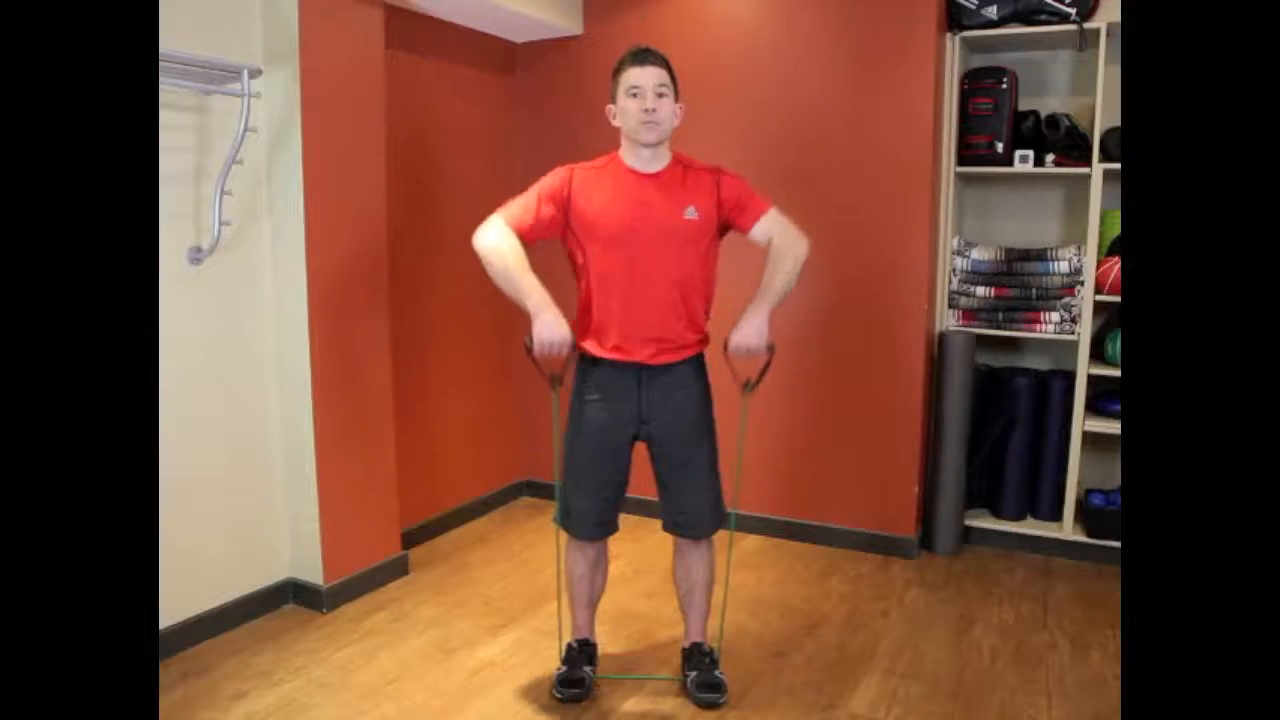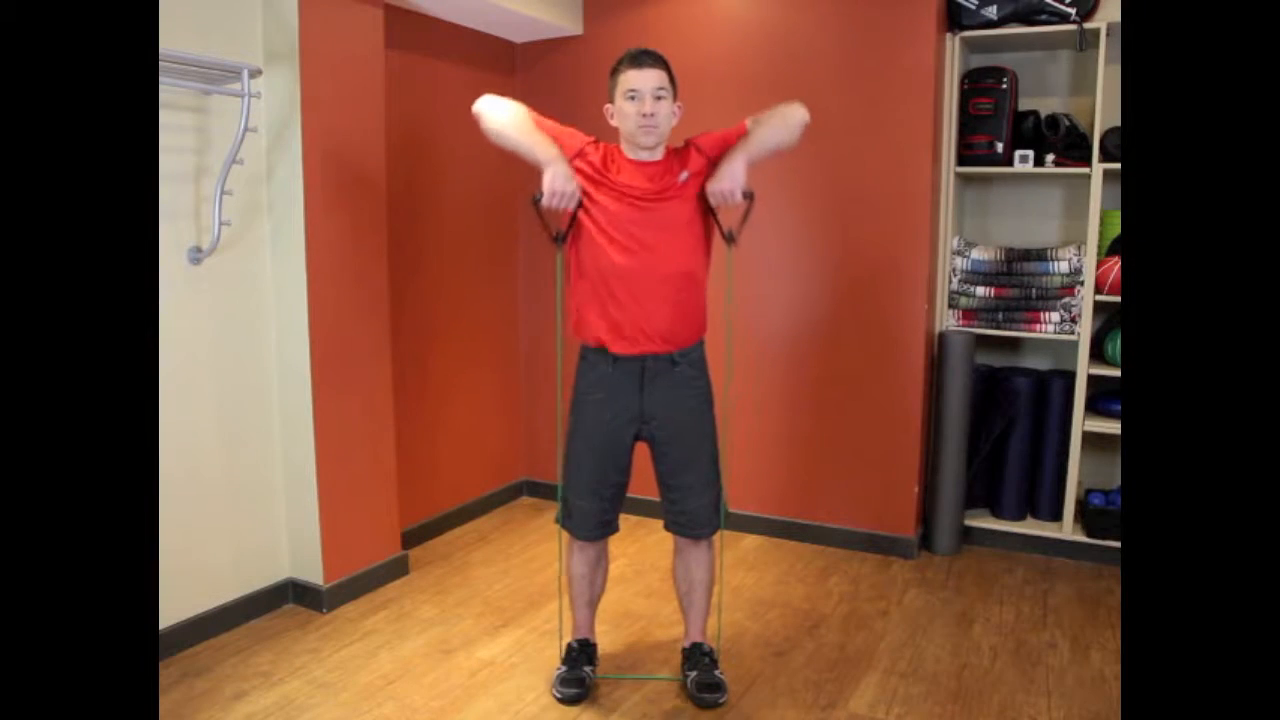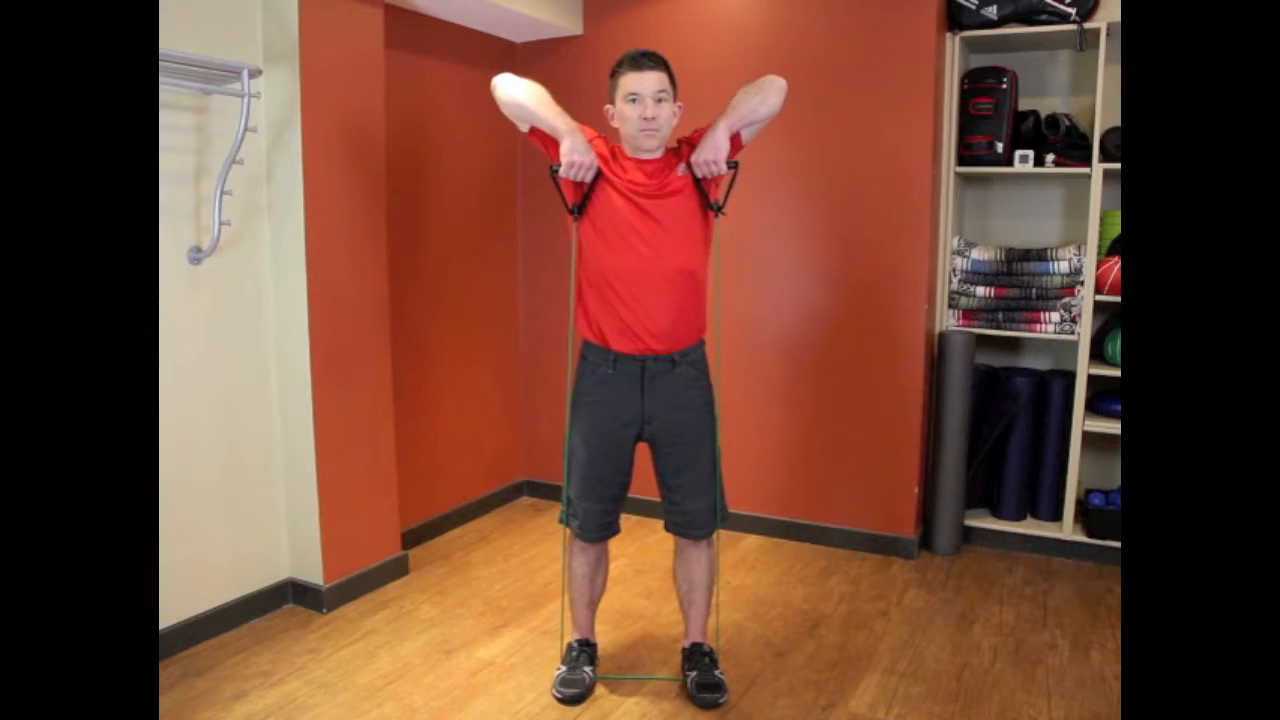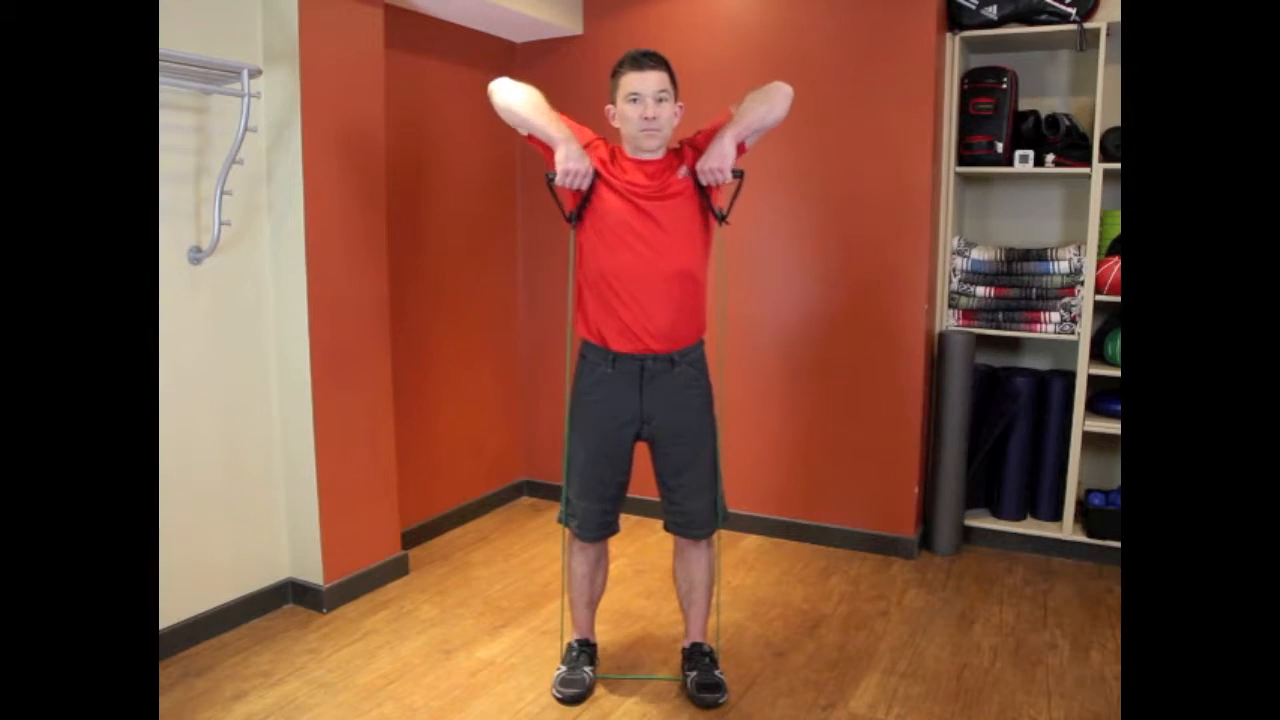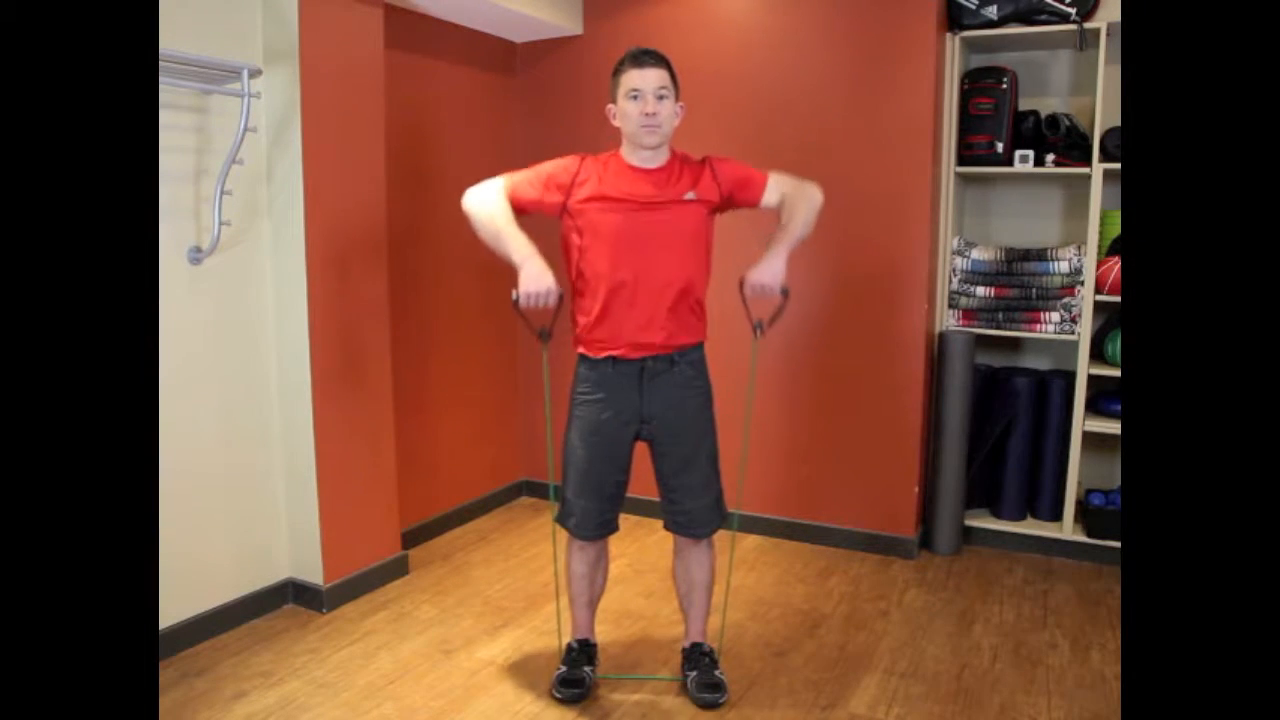
dt=0.4s
person 1, frame 1
left shoulder: (713, 185)
right shoulder: (575, 183)
left elbow: (791, 243)
right elbow: (491, 237)
left wrist: (759, 312)
right wrist: (541, 308)
left hip: (681, 380)
right hip: (599, 378)
left knee: (694, 525)
right knee: (585, 524)
left ankle: (696, 650)
right ankle: (581, 645)
person 1, frame 2
left shoulder: (701, 163)
right shoulder: (582, 162)
left elbow: (793, 117)
right elbow: (489, 109)
left wrist: (738, 161)
right wrist: (549, 160)
left hip: (681, 373)
right hip: (602, 373)
left knee: (695, 522)
right knee: (586, 522)
left ankle: (697, 649)
right ankle: (581, 645)
person 1, frame 3
left shoulder: (696, 162)
right shoulder: (590, 162)
left elbow: (773, 88)
right elbow: (506, 86)
left wrist: (719, 132)
right wrist: (568, 135)
left hip: (682, 372)
right hip: (605, 371)
left knee: (695, 523)
right knee: (588, 522)
left ankle: (697, 648)
right ankle: (582, 645)
person 1, frame 4
left shoulder: (697, 161)
right shoulder: (589, 161)
left elbow: (778, 95)
right elbow: (504, 91)
left wrist: (726, 138)
right wrist: (563, 141)
left hip: (681, 371)
right hip: (604, 371)
left knee: (695, 523)
right knee: (587, 522)
left ankle: (697, 649)
right ankle: (581, 646)
person 1, frame 5
left shoulder: (709, 178)
right shoulder: (577, 177)
left elbow: (806, 194)
right elbow: (480, 198)
left wrist: (779, 252)
right wrist: (524, 257)
left hip: (680, 374)
right hip: (601, 375)
left knee: (695, 523)
right knee: (586, 522)
left ankle: (696, 650)
right ankle: (581, 646)
